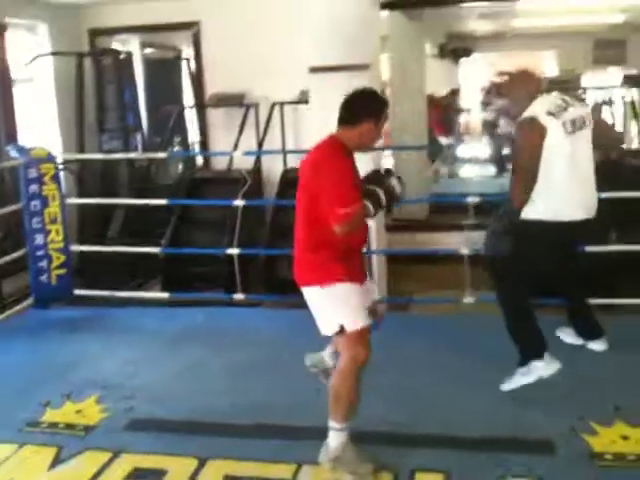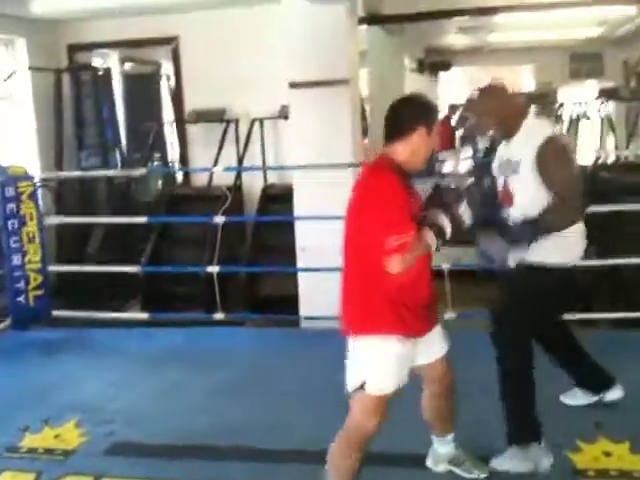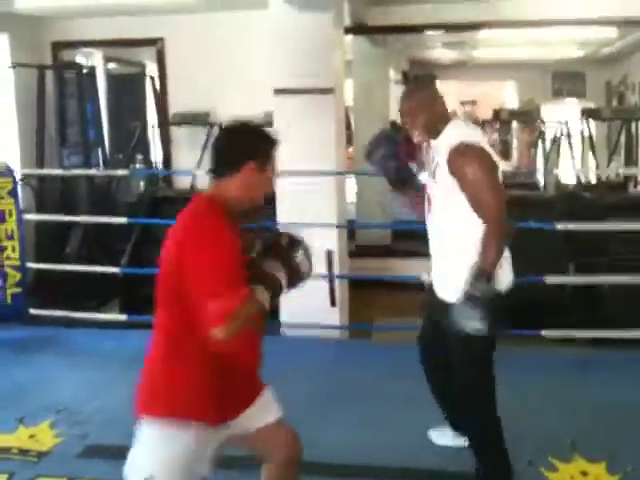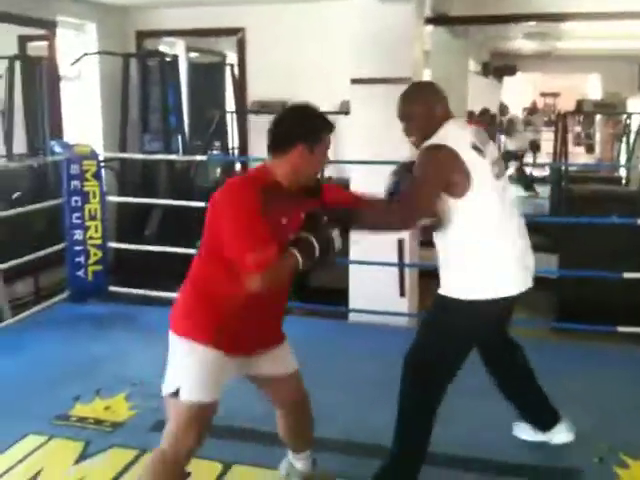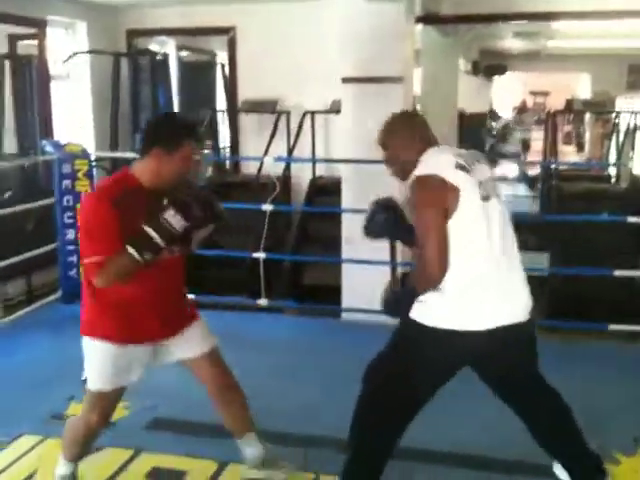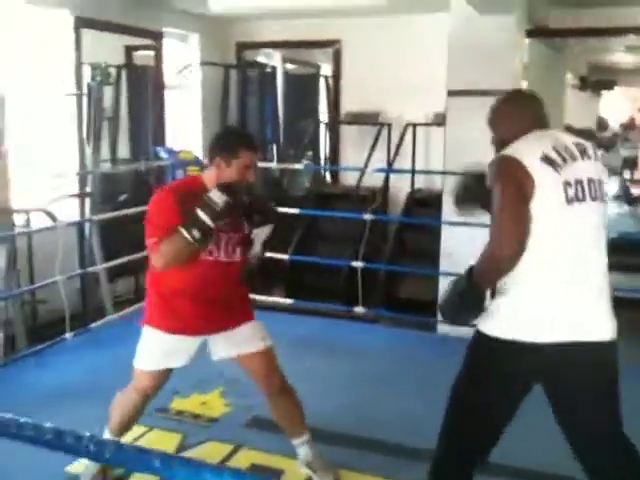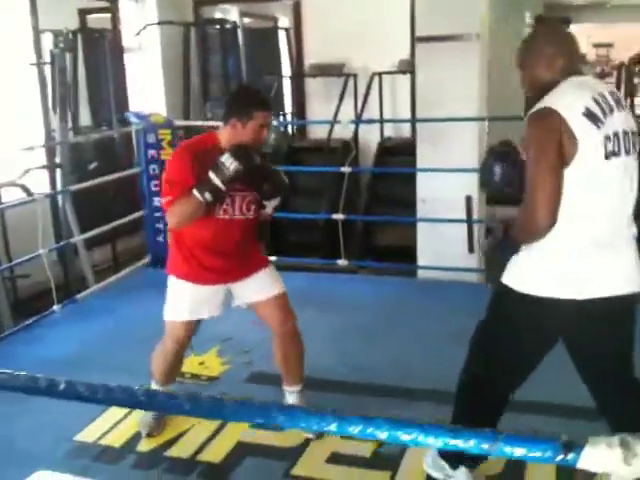
dt=0.7s
person 1, frame 1
left shoulder: (530, 122)
right shoulder: (578, 107)
left elbow: (525, 176)
right elbow: (606, 140)
left wrist: (505, 219)
left hip: (546, 216)
right hip: (582, 209)
left knee: (506, 274)
right knee: (564, 267)
left ankle: (535, 357)
right ankle: (589, 332)
person 1, frame 2
left shoulder: (547, 143)
right shoulder: (508, 144)
left elbow: (571, 204)
left wrist: (530, 230)
left hip: (549, 256)
right hip: (528, 253)
left knee: (509, 331)
right knee: (543, 323)
left ankle: (527, 443)
right ankle: (598, 384)
person 1, frame 3
left shoulder: (464, 150)
right shoulder: (439, 146)
left elbow: (497, 223)
right elbow: (439, 205)
left wrist: (480, 285)
left hip: (474, 284)
right hip: (450, 281)
left knee: (470, 378)
right knee: (433, 352)
right ankle: (465, 426)
person 1, frame 4
left shoulder: (440, 152)
right shoulder: (474, 141)
left elbow: (405, 215)
left wrist: (344, 211)
left hip: (474, 286)
right hip: (507, 272)
left knee: (422, 371)
right knee: (495, 345)
right ankle: (546, 421)
person 1, frame 5
left shoulder: (426, 181)
right shoulder: (474, 167)
left elbow: (433, 269)
left wrist: (403, 290)
right wrist: (401, 229)
left hip: (451, 318)
right hip: (509, 310)
left knee: (382, 392)
right knee: (529, 390)
person 1, frame 6
left shoulder: (511, 164)
right shoulder: (591, 160)
left elbow: (508, 245)
left wrist: (473, 281)
left hip: (519, 328)
right hip: (589, 327)
left knee: (467, 426)
right knee: (605, 443)
person 1, frame 7
left shoulder: (548, 118)
left elbow: (539, 218)
left wrist: (507, 233)
right wrist: (528, 172)
left hip: (549, 282)
left knee: (488, 370)
person 2, frame 1
left shoulder: (336, 154)
right shoulder: (331, 160)
right elbow: (343, 224)
left wrist: (370, 188)
right wrist: (377, 198)
left hip: (341, 263)
right hip: (326, 269)
left knee: (368, 317)
right knee: (356, 351)
left ankle: (331, 359)
right ankle: (336, 445)
person 2, frame 2
left shoulder: (395, 177)
right shoulder: (381, 184)
right elbow: (398, 259)
left wrist: (433, 212)
right wrist: (439, 225)
left hip: (413, 311)
right hip: (378, 322)
left knee: (440, 380)
right knee: (365, 422)
person 2, frame 3
left shoulder: (219, 219)
right shoulder: (205, 230)
right elbow: (224, 326)
left wrist: (263, 265)
right wrist: (275, 277)
right hip: (180, 398)
left knee: (286, 450)
person 2, frame 4
left shoulder: (307, 192)
right shoulder: (241, 195)
right elbow: (257, 277)
right wrist: (311, 245)
left hip: (259, 329)
right hip: (204, 330)
left knee: (294, 401)
right knee: (182, 442)
person 2, frame 5
left shoulder: (172, 193)
right shoulder: (102, 201)
right elbow: (103, 277)
left wrist: (198, 225)
right wrist: (156, 235)
left hip: (174, 316)
right hip: (115, 325)
left knee: (222, 383)
right knee: (96, 414)
person 2, frame 6
left shoulder: (240, 201)
right shoulder: (172, 197)
left elbow: (248, 262)
right elbow: (160, 259)
left wrist: (260, 229)
right wrist: (207, 215)
left hip: (231, 312)
right hip: (171, 317)
left knee: (274, 382)
right knee: (142, 391)
person 2, frame 7
left shoulder: (251, 159)
right shoulder: (188, 156)
right elbow: (176, 218)
left wrist: (272, 195)
right wrist: (218, 179)
left hip: (248, 261)
right hip: (195, 268)
left knee: (286, 328)
right knee: (175, 340)
left ankle: (294, 403)
